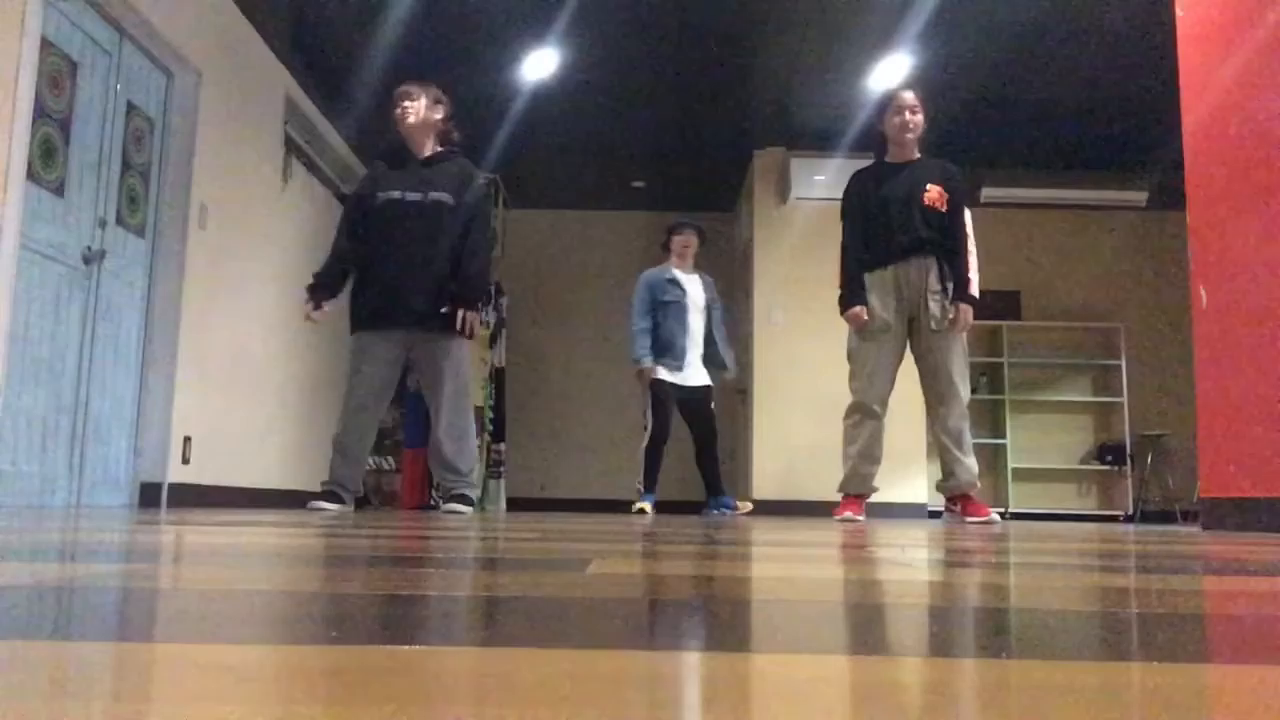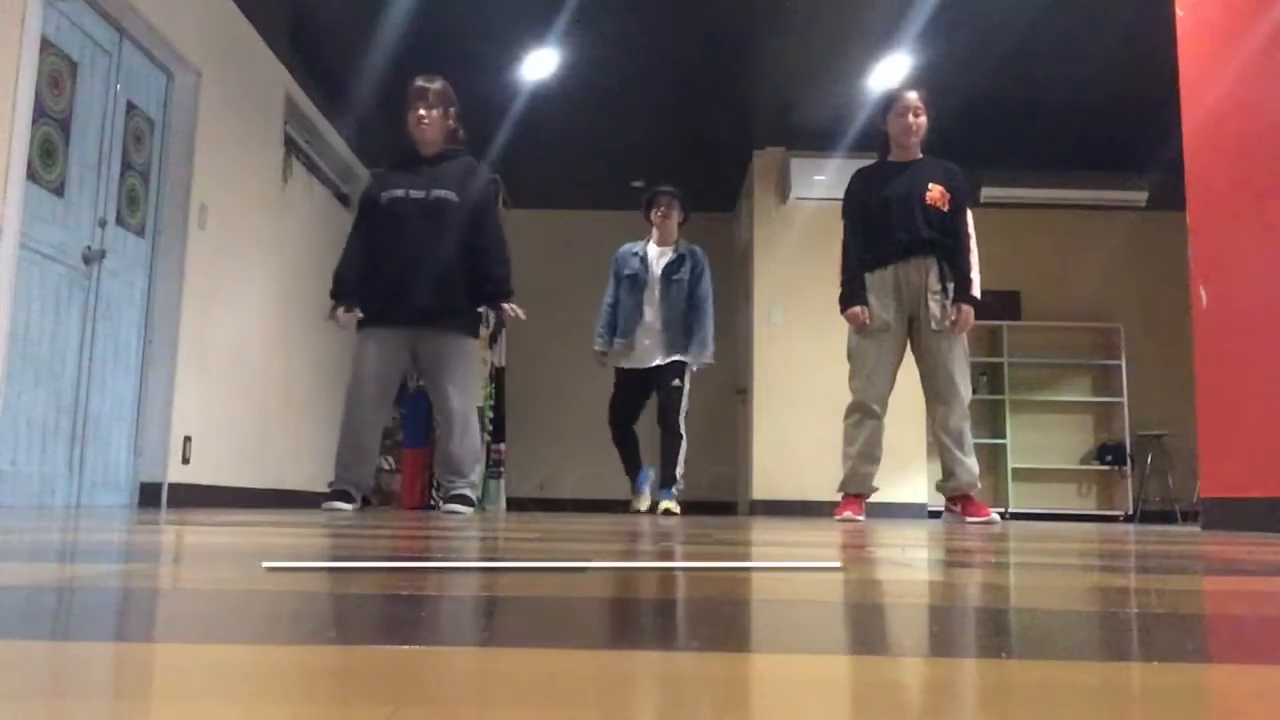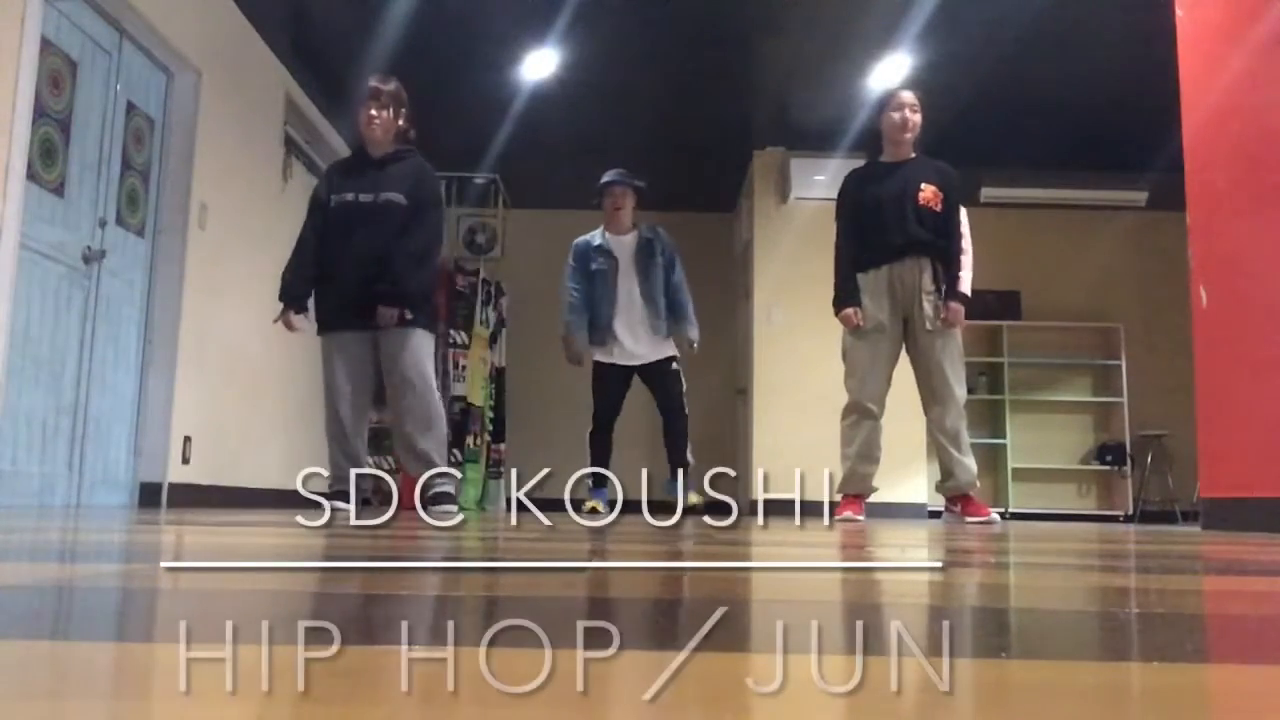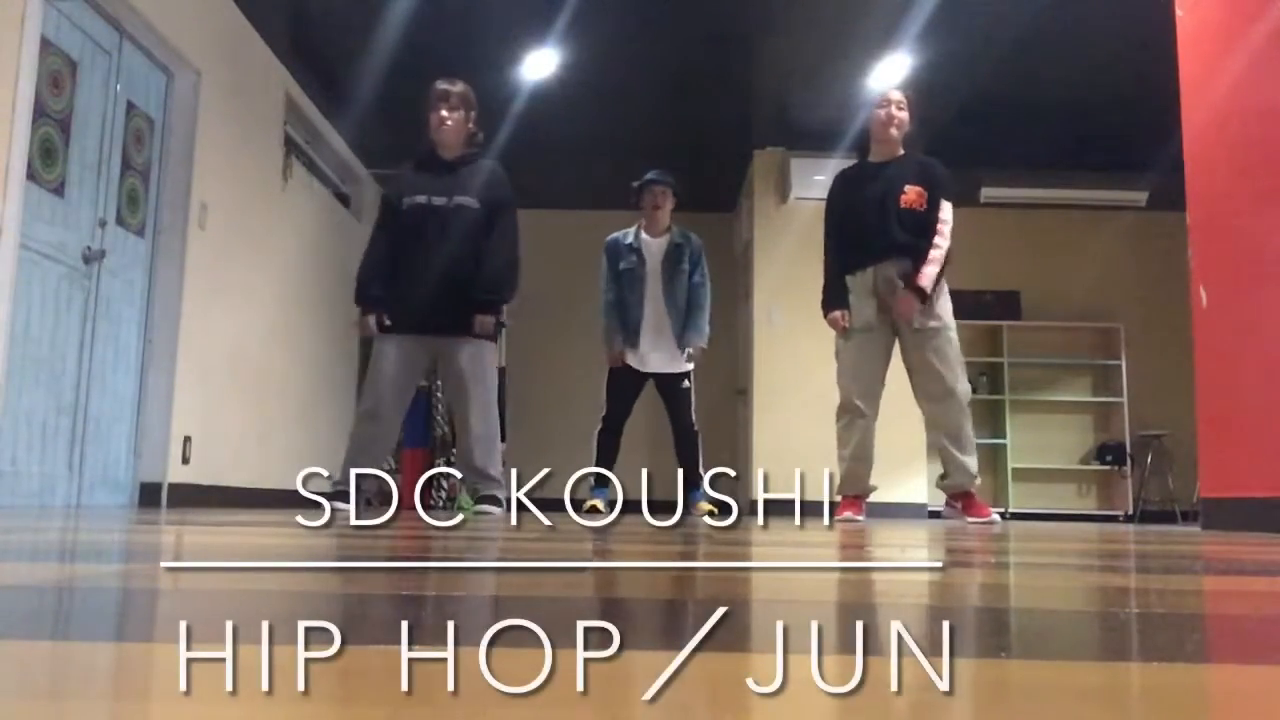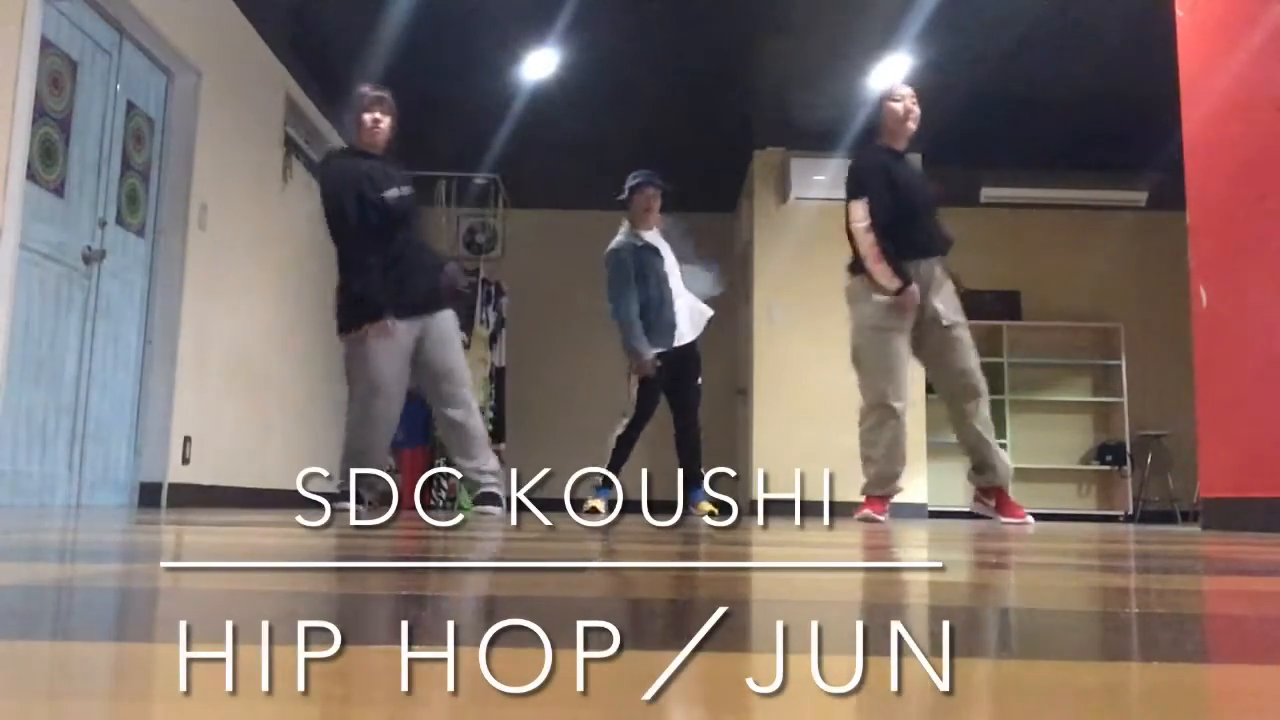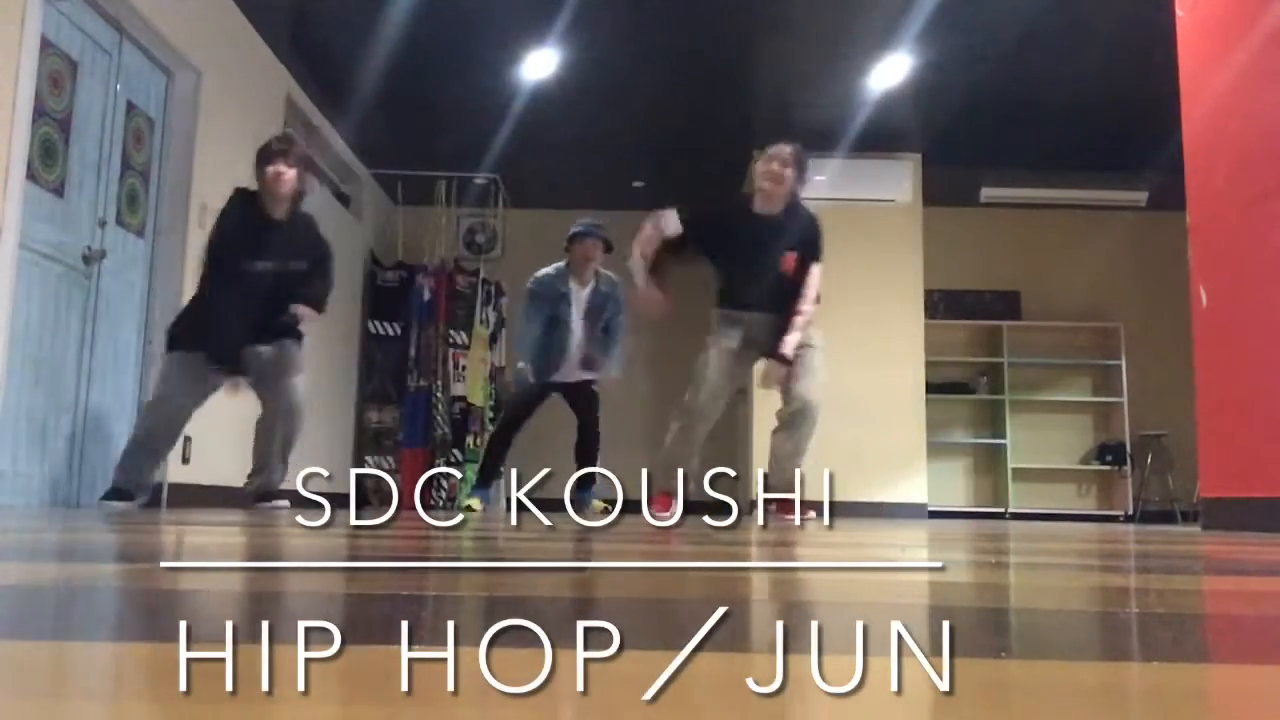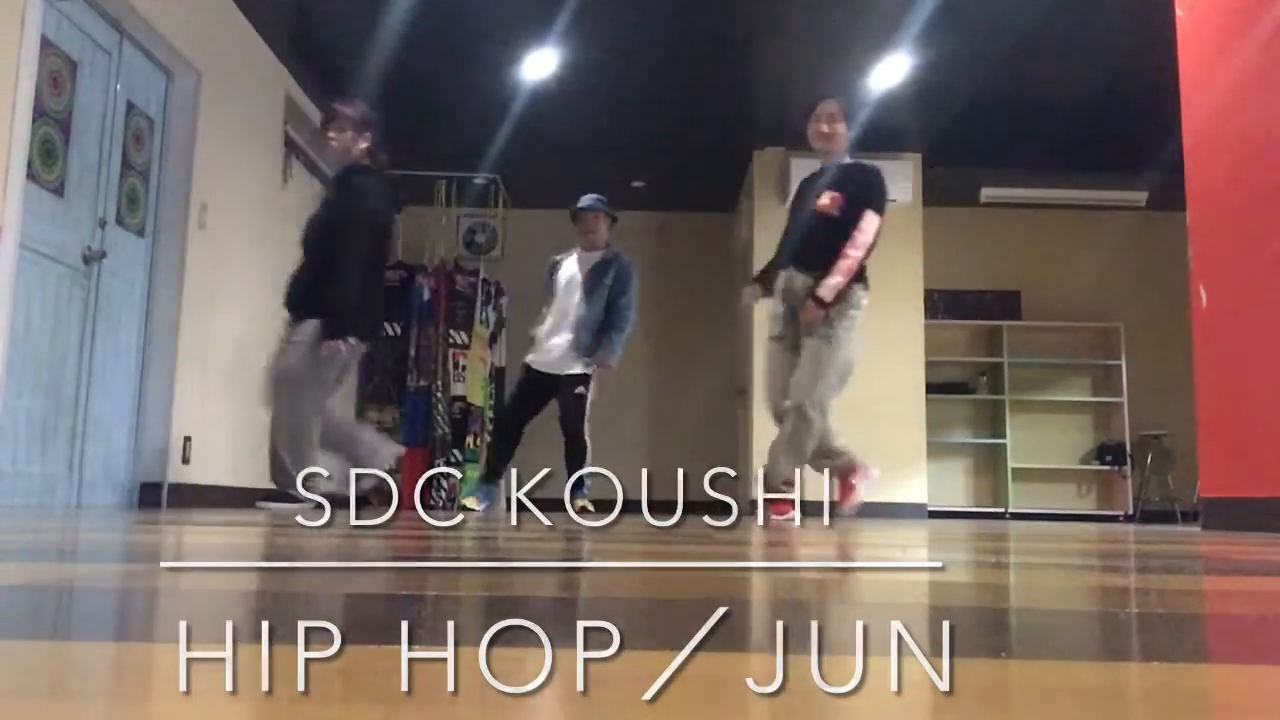
dt=0.7s
person 1, frame 1
left shoulder: (945, 176)
right shoulder: (863, 181)
left elbow: (960, 240)
right elbow: (851, 245)
left wrist: (965, 294)
right wrist: (851, 298)
left hip: (936, 286)
right hip: (879, 287)
left knee: (950, 396)
right knee: (867, 395)
left ankle: (960, 493)
right ankle: (854, 494)
person 1, frame 2
left shoulder: (947, 176)
right shoulder: (865, 181)
left elbow: (962, 240)
right elbow: (853, 244)
left wrist: (966, 295)
right wrist: (852, 297)
left hip: (937, 286)
right hip: (881, 286)
left knee: (951, 395)
right knee: (868, 395)
left ankle: (960, 493)
right ankle: (854, 493)
person 1, frame 3
left shoulder: (941, 175)
right shoulder: (859, 181)
left elbow: (958, 238)
right elbow: (845, 245)
left wrist: (958, 292)
right wrist: (845, 298)
left hip: (931, 285)
right hip: (873, 286)
left knee: (946, 394)
right knee: (864, 395)
left ankle: (959, 492)
right ankle: (854, 493)
person 1, frame 4
left shoulder: (928, 171)
right shoulder: (847, 182)
left elbow: (943, 232)
right elbow: (833, 247)
left wrist: (920, 286)
right wrist: (833, 300)
left hip: (920, 288)
right hip: (862, 288)
left knee: (947, 390)
right knee: (856, 396)
left ankle: (961, 490)
right ankle: (853, 494)
person 1, frame 5
left shoulder: (908, 165)
right shoulder: (868, 164)
right elbow: (862, 229)
right wrist: (894, 284)
left hip: (932, 282)
right hip: (882, 286)
left knee: (968, 385)
right knee: (885, 396)
left ankle: (993, 489)
right ankle: (881, 491)
person 1, frame 6
left shoulder: (804, 226)
right shoulder: (724, 213)
left elbow: (807, 296)
right elbow: (662, 226)
left wrist: (785, 354)
right wrist: (643, 276)
left hip: (787, 327)
right hip: (736, 321)
left knee: (803, 401)
right knee: (699, 403)
left ankle: (779, 494)
right ankle: (666, 489)
person 1, frame 7
left shoulder: (866, 179)
right shoulder: (806, 186)
left elbow: (861, 242)
left wrist: (825, 293)
right wrist: (762, 278)
left hip: (839, 298)
right hip: (791, 292)
left knee: (806, 398)
right knee: (781, 401)
left ankle: (780, 489)
right ankle: (847, 467)
person 2, frame 1
left shoulder: (464, 176)
right shoulder: (378, 176)
left elbow: (478, 243)
right elbow: (350, 240)
left wrist: (470, 297)
right wrist: (323, 288)
left hip: (442, 314)
right hip: (378, 312)
left knee: (450, 407)
right knee: (359, 403)
left ankle: (458, 492)
right ankle: (340, 488)
person 2, frame 2
left shoulder: (472, 175)
right shoulder: (386, 177)
left elbow: (487, 240)
right elbow: (361, 240)
left wrist: (498, 294)
right wrist: (344, 292)
left hip: (450, 313)
right hip: (383, 312)
left knee: (456, 407)
right knee: (363, 402)
left ankle: (459, 490)
right ankle: (347, 487)
person 2, frame 3
left shoulder: (418, 174)
right shoulder: (336, 176)
left elbow: (423, 242)
right elbow: (311, 241)
left wrist: (398, 296)
right wrist: (294, 295)
left hip: (401, 310)
right hip: (343, 311)
left knee: (416, 399)
right knee: (343, 405)
left ankle: (438, 487)
right ankle: (345, 489)
person 2, frame 4
left shoulder: (489, 177)
right shoulder: (406, 180)
left elbow: (503, 247)
right elbow: (382, 244)
left wrist: (491, 304)
right wrist: (371, 300)
left hip: (466, 319)
right hip: (404, 318)
left knee: (476, 410)
right knee: (378, 405)
left ankle: (488, 491)
right ankle: (350, 488)
person 2, frame 5
left shoulder: (387, 169)
right shoulder: (344, 172)
right elbow: (353, 244)
left wrist: (434, 270)
right wrist: (371, 306)
left hip: (427, 303)
right hip: (378, 311)
left knee: (456, 394)
right knee: (375, 403)
left ankle: (486, 484)
right ankle: (360, 491)
person 2, frame 6
left shoulder: (306, 232)
right shoulder: (235, 221)
left elbow: (319, 277)
right elbow: (221, 294)
left wrist: (309, 303)
right wrist: (228, 359)
left hip: (271, 338)
right hip: (208, 337)
left knee: (286, 402)
right knee: (168, 407)
left ankle: (266, 484)
right ankle: (129, 484)
person 2, frame 7
left shoulder: (365, 190)
right shoulder: (349, 188)
left elbow: (354, 261)
left wrist: (336, 324)
left hip: (339, 319)
right hip: (315, 314)
left knee: (295, 390)
right knee: (299, 396)
left ankle: (292, 487)
right ankle: (373, 456)
person 3, frame 1
left shoulder: (707, 285)
right shoulder: (652, 280)
left elbow: (716, 328)
right elbow: (641, 324)
left wrist: (726, 362)
right wrist: (644, 360)
left hip: (697, 375)
right hip: (664, 372)
left knee: (707, 437)
right knee: (658, 433)
left ankle: (717, 498)
right ankle: (647, 494)
person 3, frame 2
left shoulder: (693, 258)
right shoulder: (627, 255)
left elbow: (702, 305)
right elbow: (612, 301)
left wrist: (701, 350)
right wrist: (602, 341)
left hip: (673, 355)
right hip: (632, 356)
left knee: (672, 422)
right knee: (619, 420)
left ankle: (668, 492)
right ankle: (639, 479)
person 3, frame 3
left shoulder: (658, 241)
right shoulder: (584, 248)
left elbow: (676, 286)
right elbow: (576, 295)
left wrist: (687, 328)
right wrist: (574, 337)
left hip: (657, 346)
right hip: (609, 350)
left knee: (675, 409)
right knee: (603, 420)
left ankle: (681, 480)
right ankle: (598, 492)
person 3, frame 4
left shoulder: (689, 246)
right shoulder: (617, 245)
left elbow: (700, 294)
right elbow: (610, 297)
left wrist: (697, 338)
right wrist: (614, 340)
left hip: (674, 354)
right hip: (629, 353)
left knee: (685, 424)
right knee: (612, 421)
left ankle: (695, 493)
right ankle: (600, 490)
person 3, frame 5
left shoulder: (661, 234)
right shoulder: (622, 249)
right elbow: (624, 305)
right wrist: (638, 350)
left hip: (686, 340)
right hip: (653, 349)
left knee: (689, 420)
right knee: (638, 416)
left ankle: (695, 493)
right ankle: (603, 490)
person 3, frame 6
left shoulder: (610, 287)
right shoulder: (545, 282)
left elbow: (615, 331)
right elbow: (529, 326)
left wrist: (606, 364)
right wrist: (524, 370)
left hip: (581, 372)
right hip: (539, 369)
left knee: (590, 424)
right knee: (509, 423)
left ankle: (586, 493)
right ankle: (481, 490)
person 3, frame 7
left shoulder: (618, 267)
right shoulder: (562, 262)
left elbow: (623, 315)
left wrist: (608, 355)
right wrist: (538, 343)
left hip: (579, 364)
right hip: (541, 359)
left knee: (573, 427)
right knee: (509, 420)
left ankle: (578, 492)
right ankle: (484, 489)
